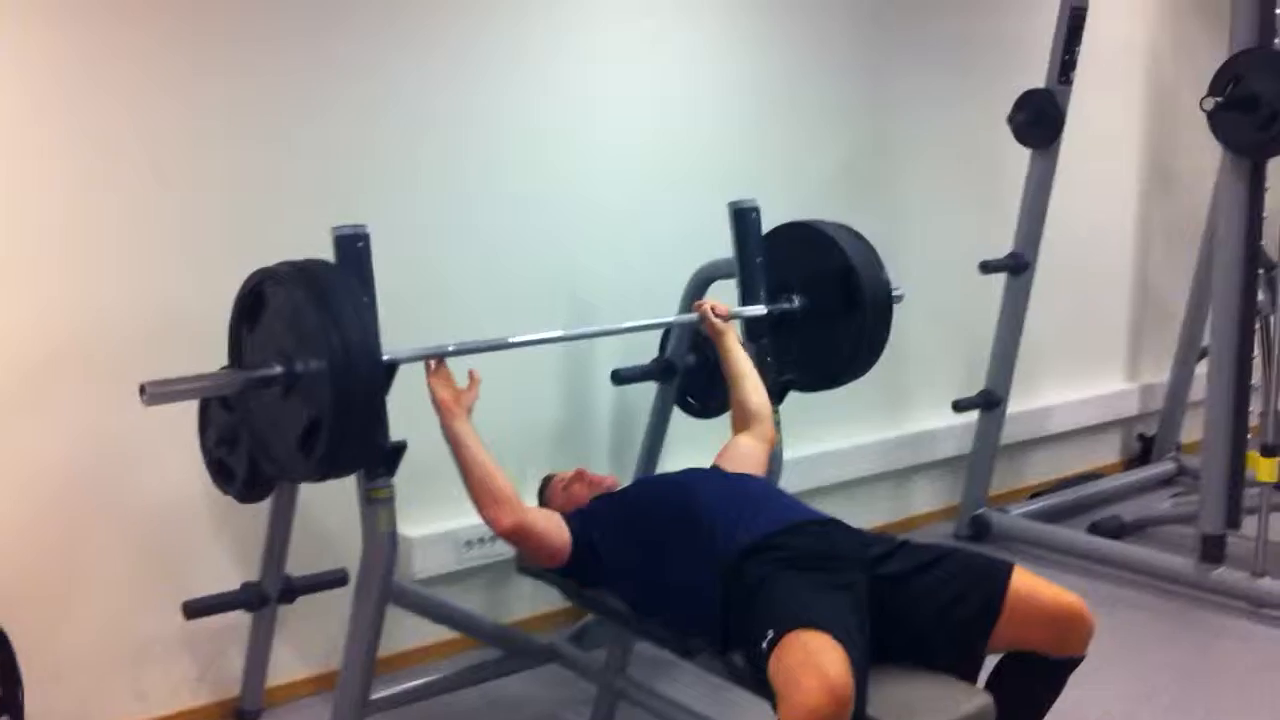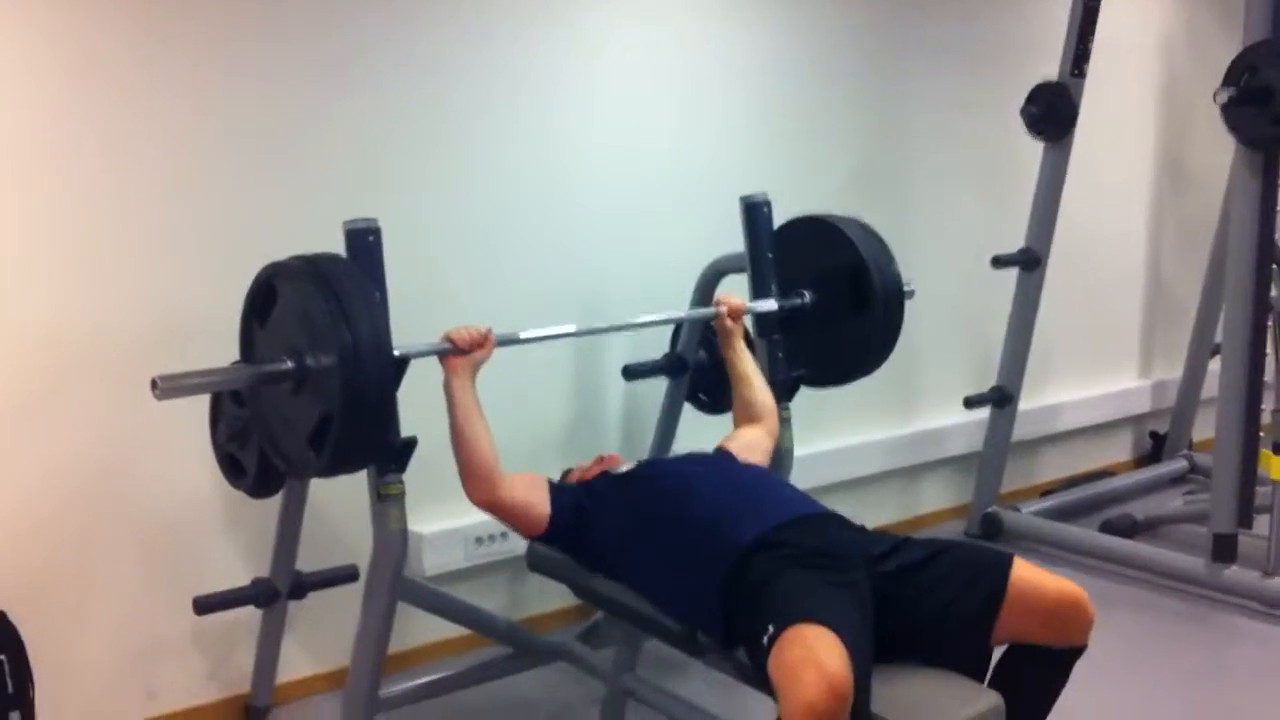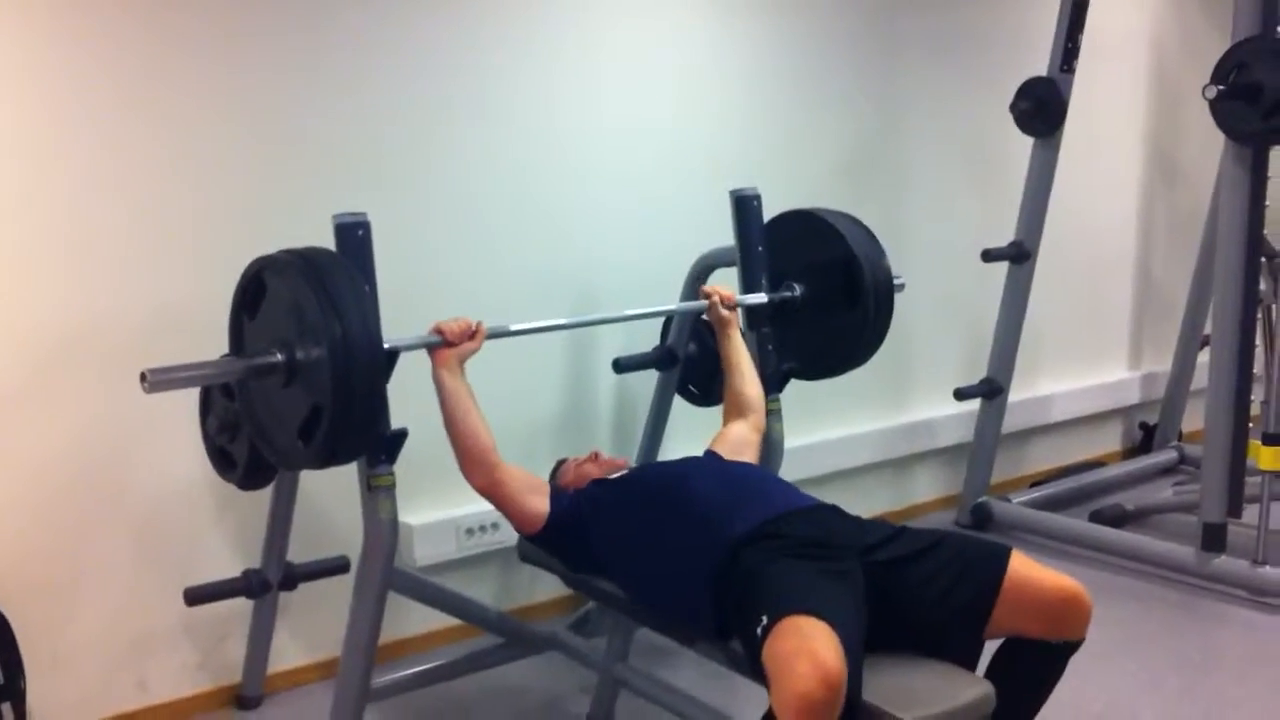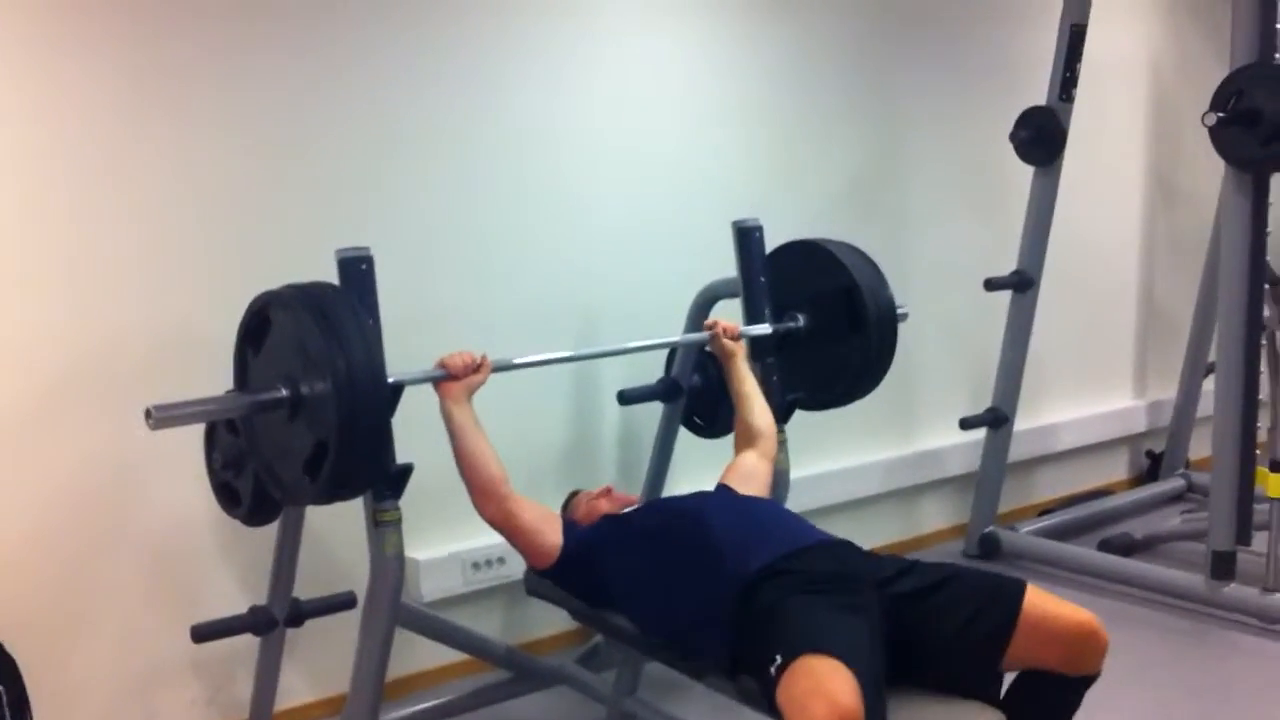
dt=0.7s
person 1, frame 1
left shoulder: (698, 488)
right shoulder: (588, 535)
left elbow: (758, 430)
right elbow: (509, 517)
left wrist: (725, 340)
right wrist: (455, 418)
left hip: (845, 547)
right hip: (764, 578)
left knee: (1065, 623)
person 1, frame 2
left shoulder: (708, 471)
right shoulder: (584, 511)
left elbow: (761, 424)
right elbow: (489, 487)
left wrist: (732, 341)
right wrist: (460, 377)
left hip: (851, 545)
right hip: (767, 573)
left knee: (1066, 611)
person 1, frame 3
left shoulder: (695, 475)
right shoulder: (579, 515)
left elbow: (748, 419)
right elbow: (488, 474)
left wrist: (727, 329)
right wrist: (448, 366)
left hip: (843, 534)
right hip: (759, 564)
left knee: (1063, 606)
person 1, frame 4
left shoulder: (707, 508)
right shoulder: (590, 551)
left elbow: (759, 448)
right elbow: (500, 506)
left wrist: (734, 361)
right wrist: (456, 401)
left hip: (855, 569)
right hip: (774, 599)
left knee: (1080, 640)
